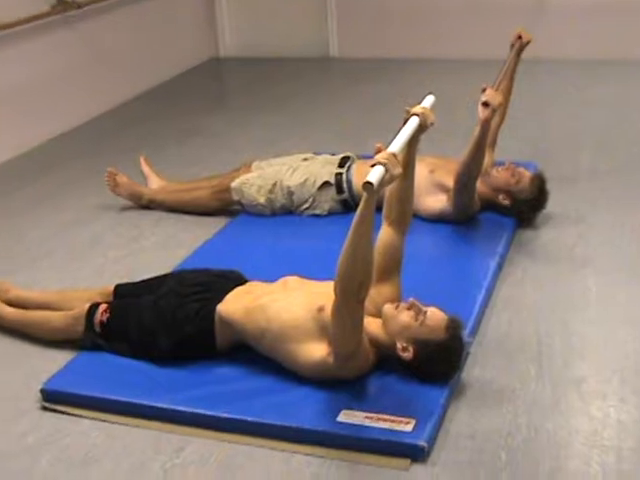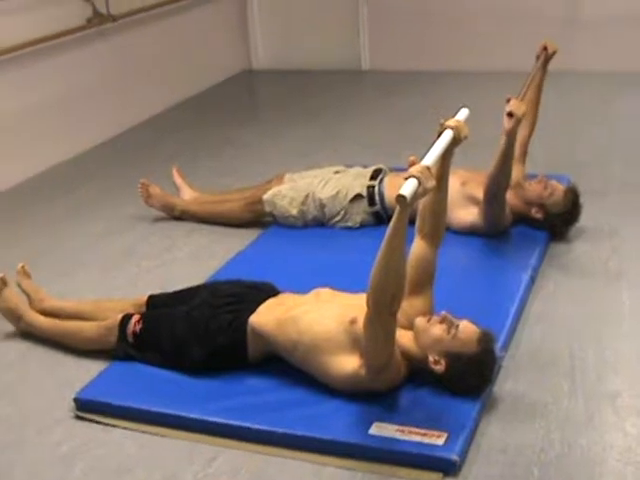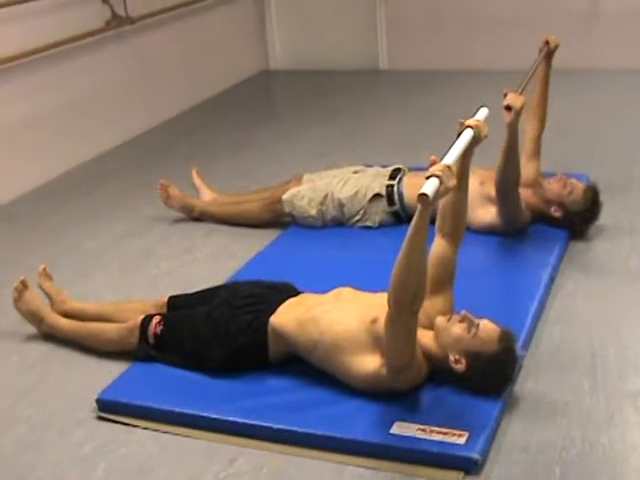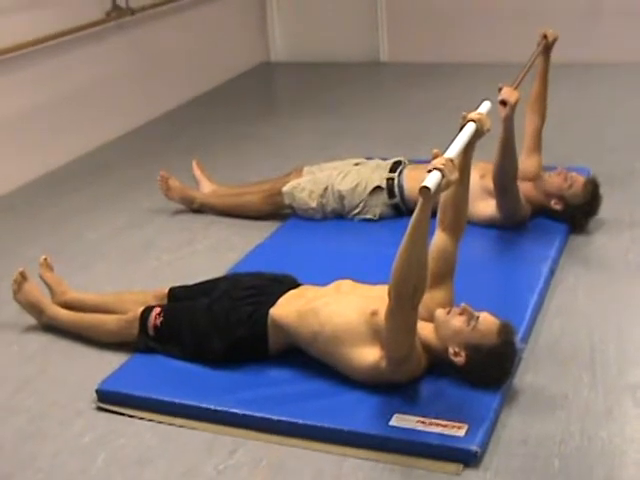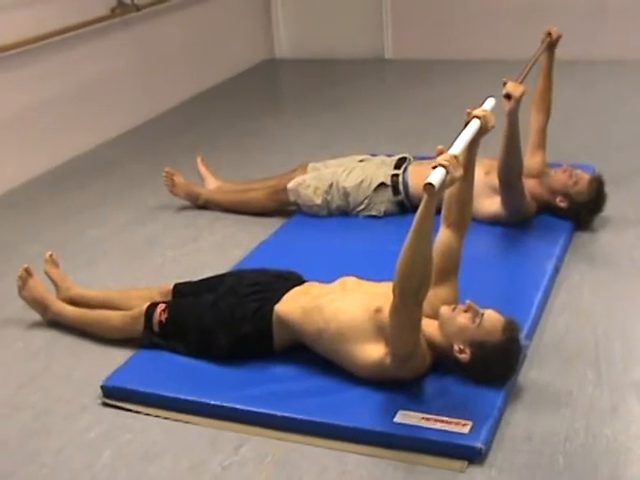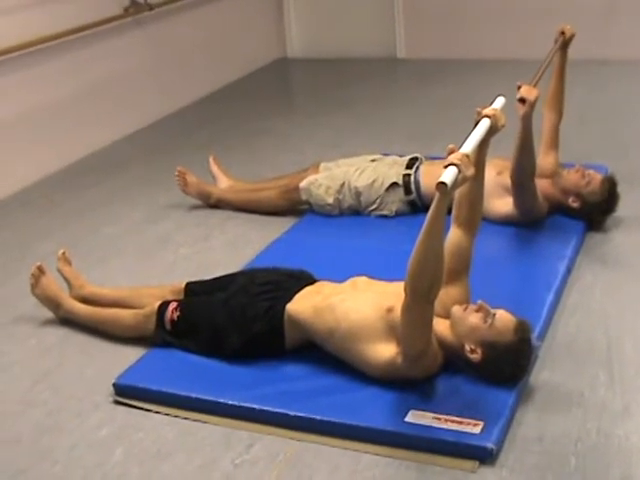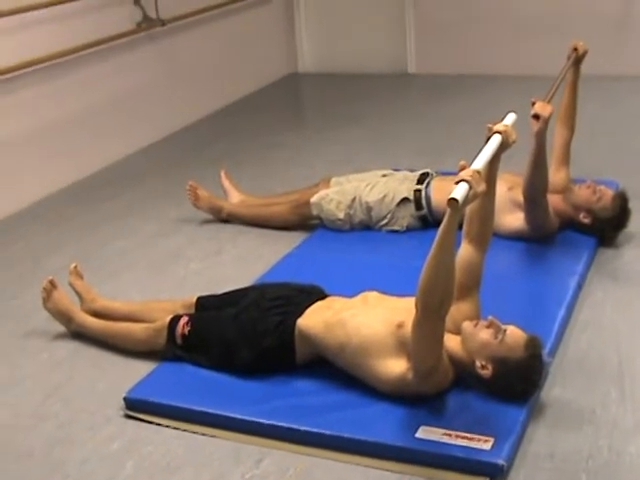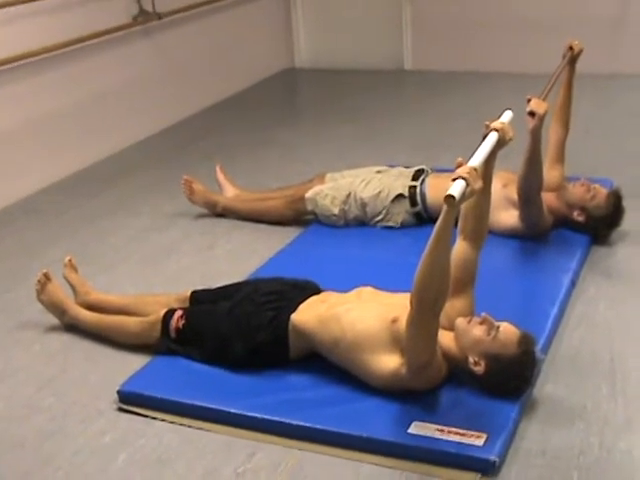
dt=0.4s
person 1, frame 1
left shoulder: (352, 356)
right shoulder: (382, 306)
left elbow: (348, 292)
right elbow: (395, 229)
left wrist: (370, 196)
right wrist: (412, 144)
left hip: (204, 324)
right hip: (233, 284)
left knee: (91, 320)
right knee: (107, 296)
person 1, frame 2
left shoulder: (383, 370)
right shoulder: (413, 322)
left elbow: (378, 306)
right elbow: (428, 241)
left wrist: (403, 208)
right wrist: (446, 158)
left hip: (235, 336)
right hip: (264, 296)
left knee: (119, 332)
right knee: (139, 305)
right ankle: (45, 304)
person 1, frame 3
left shoulder: (405, 369)
right shoulder: (435, 320)
left elbow: (402, 305)
right elbow: (448, 241)
left wrist: (424, 207)
right wrist: (465, 157)
left hip: (256, 336)
right hip: (284, 296)
left knee: (139, 333)
right knee: (162, 305)
left ankle: (49, 321)
right ankle: (67, 307)
person 1, frame 4
left shoulder: (404, 361)
right shoulder: (435, 311)
left elbow: (401, 297)
right elbow: (449, 234)
left wrist: (426, 199)
right wrist: (468, 148)
left hip: (257, 327)
right hip: (284, 288)
left knee: (139, 323)
right knee: (163, 296)
left ankle: (49, 312)
right ankle: (67, 296)
person 1, frame 5
left shoulder: (408, 359)
right shoulder: (439, 310)
left elbow: (405, 293)
right elbow: (454, 231)
left wrist: (431, 196)
right wrist: (472, 147)
left hip: (262, 324)
right hip: (290, 285)
left knee: (144, 320)
right knee: (169, 293)
left ankle: (54, 308)
right ankle: (74, 293)
person 1, frame 6
left shoulder: (420, 358)
right shoulder: (452, 308)
left elbow: (418, 293)
right elbow: (465, 230)
left wrist: (443, 195)
right wrist: (482, 146)
left hip: (272, 324)
right hip: (301, 284)
left knee: (156, 318)
right knee: (181, 292)
left ankle: (68, 306)
right ankle: (85, 291)
person 1, frame 7
left shoulder: (431, 374)
right shoulder: (461, 325)
left elbow: (427, 308)
right elbow: (475, 246)
left wrist: (453, 211)
right wrist: (492, 163)
left hip: (284, 338)
right hip: (312, 299)
left knee: (167, 333)
right knee: (191, 306)
left ankle: (79, 320)
right ankle: (97, 304)
person 1, frame 8
left shoulder: (424, 369)
right shoulder: (456, 321)
left elbow: (423, 305)
right elbow: (470, 244)
left wrist: (451, 208)
right wrist: (489, 159)
left hip: (276, 332)
right hip: (305, 294)
left knee: (162, 325)
right knee: (186, 300)
left ankle: (74, 313)
right ankle: (91, 298)
person 2, frame 1
left shoulder: (464, 205)
right shoulder: (484, 171)
left elbow: (461, 180)
right elbow: (495, 115)
left wrist: (483, 125)
right wrist: (515, 56)
left hip: (333, 188)
right hip: (340, 164)
left knee: (231, 192)
right knee: (245, 171)
left ankle: (146, 196)
right ankle: (163, 187)
person 2, frame 2
left shoulder: (495, 218)
right shoulder: (515, 184)
left elbow: (491, 190)
right elbow: (525, 130)
left wrist: (508, 132)
right wrist: (542, 67)
left hip: (365, 201)
right hip: (373, 176)
left knee: (263, 204)
right knee: (276, 183)
left ankle: (177, 206)
right ankle: (193, 197)
person 2, frame 3
left shoulder: (514, 217)
right shoulder: (532, 181)
left elbow: (503, 188)
right elbow: (537, 128)
left wrist: (510, 125)
right wrist: (546, 63)
left hip: (384, 201)
right hip: (391, 177)
left knee: (282, 206)
right knee: (295, 184)
left ankle: (197, 208)
right ankle: (214, 199)
person 2, frame 4
left shoulder: (515, 210)
right shoulder: (532, 175)
left elbow: (501, 182)
right elbow: (537, 120)
left wrist: (506, 121)
right wrist: (545, 57)
left hip: (385, 194)
right hip: (392, 169)
left knee: (282, 197)
right knee: (297, 175)
left ankle: (197, 199)
right ankle: (214, 190)
person 2, frame 5
left shoulder: (518, 207)
right shoulder: (536, 172)
left elbow: (506, 177)
right elbow: (541, 116)
left wrist: (509, 115)
right wrist: (549, 54)
left hip: (389, 190)
right hip: (395, 165)
left knee: (288, 194)
right knee: (302, 171)
left ankle: (203, 196)
right ankle: (219, 187)
person 2, frame 6
left shoulder: (531, 207)
right shoulder: (549, 174)
left elbow: (519, 179)
right elbow: (554, 118)
left wrist: (525, 118)
right wrist: (563, 54)
left hip: (400, 190)
right hip: (407, 165)
left knee: (299, 192)
right knee: (313, 171)
left ankle: (215, 195)
right ankle: (230, 186)
person 2, frame 7
left shoulder: (542, 223)
right shoulder: (560, 189)
left elbow: (532, 197)
right elbow: (565, 134)
left wrist: (539, 135)
right wrist: (575, 71)
left hip: (411, 205)
right hip: (419, 180)
left knee: (310, 208)
right knee: (324, 186)
left ankle: (225, 209)
right ankle: (242, 200)
person 2, frame 8
left shoulder: (536, 221)
right shoulder: (555, 187)
left elbow: (526, 194)
right elbow: (561, 131)
left wrist: (532, 133)
right wrist: (570, 69)
left hip: (406, 201)
right hip: (414, 177)
left knee: (303, 203)
right knee: (319, 182)
left ankle: (221, 203)
right ankle: (235, 195)
